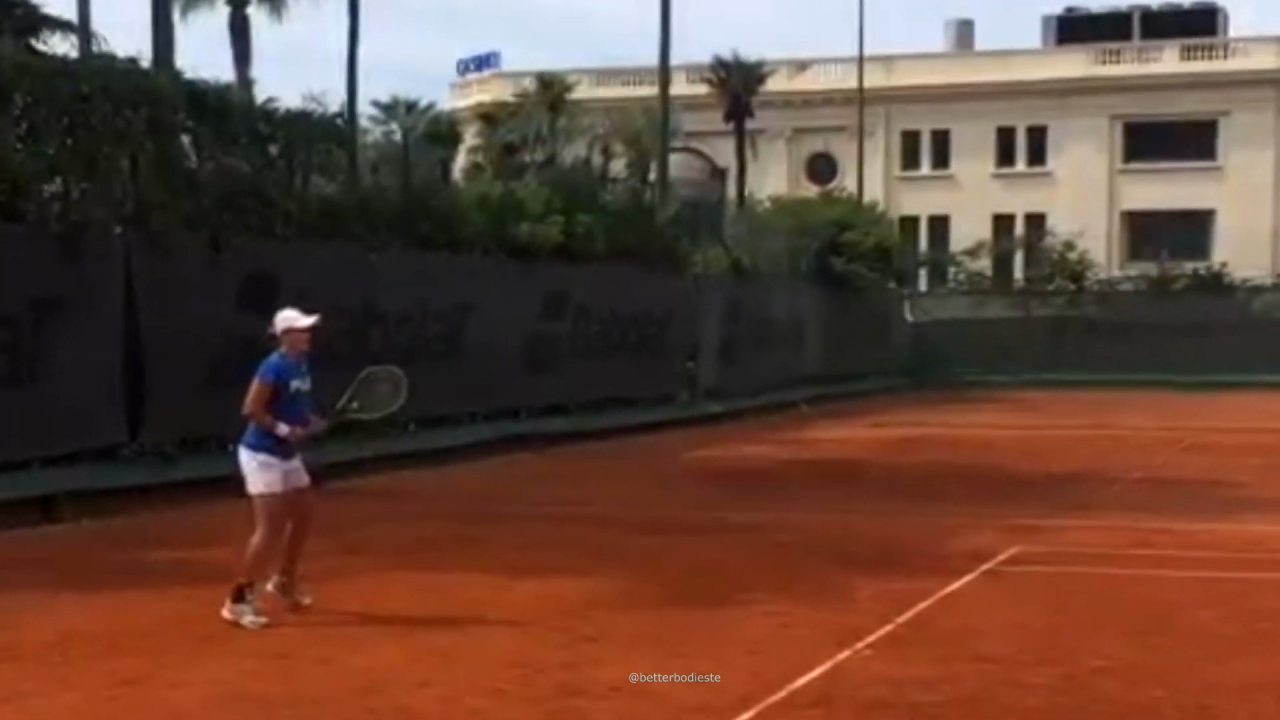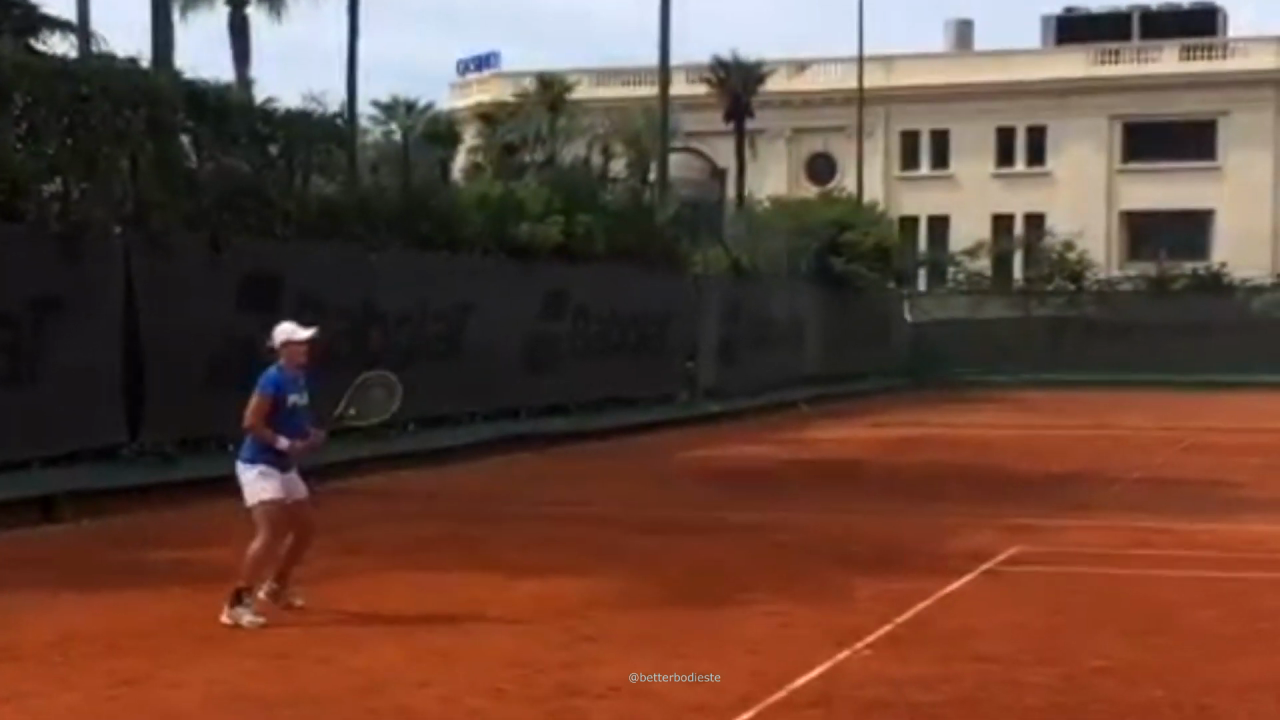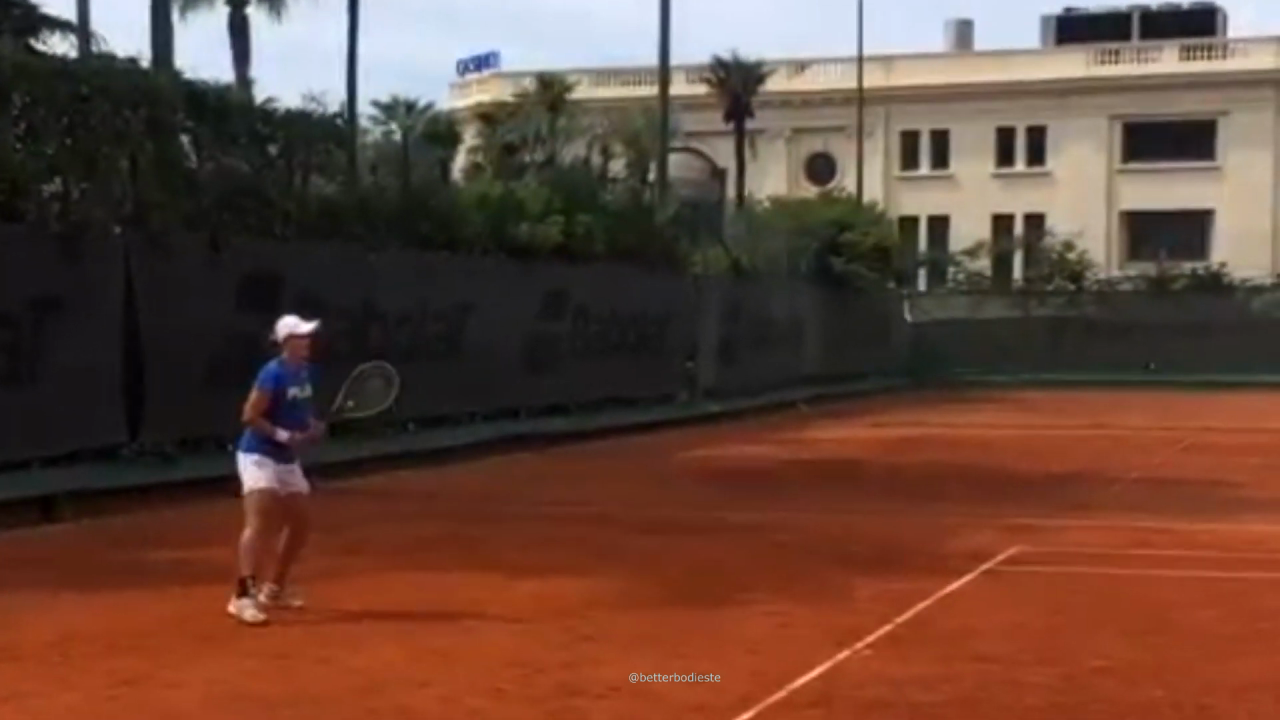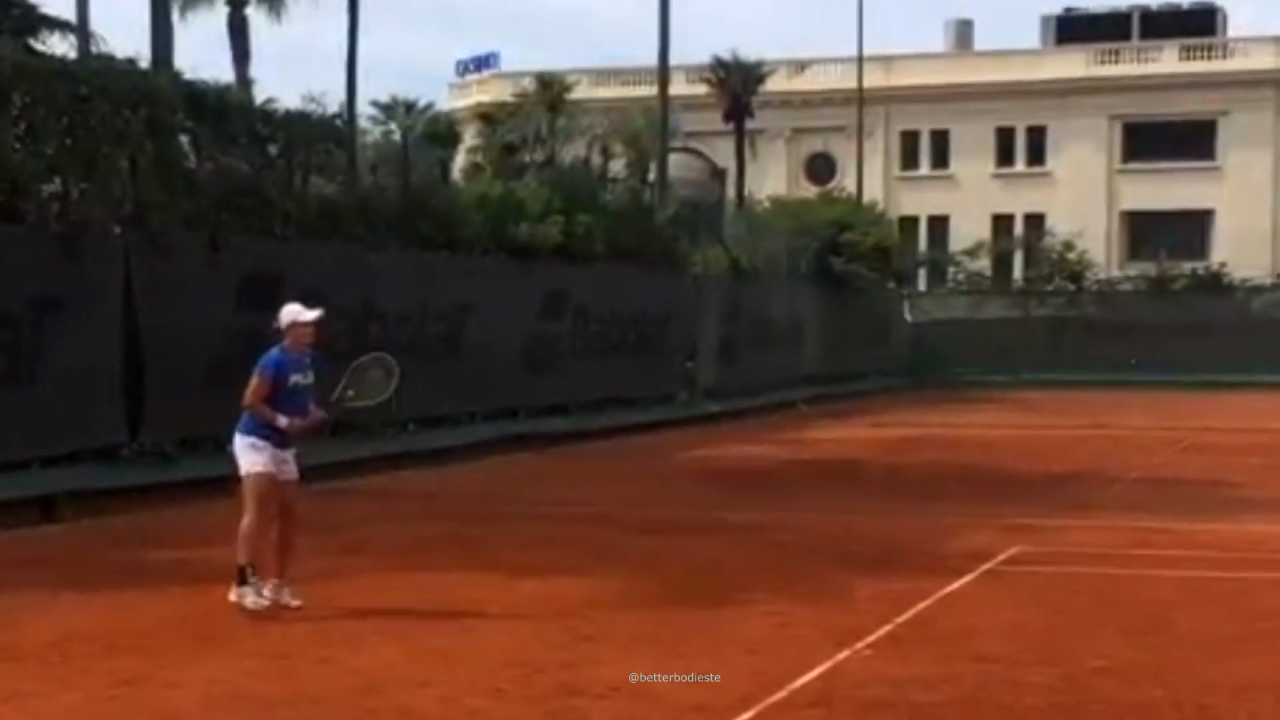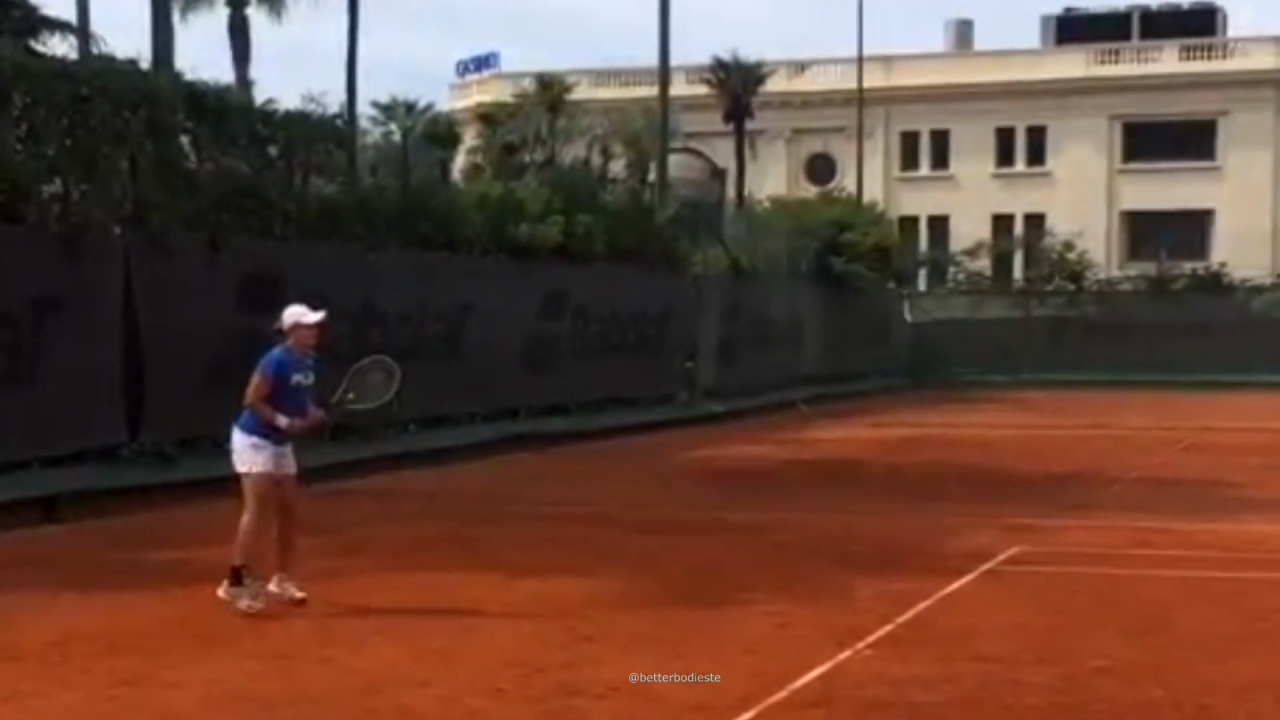
dt=0.1s
person 1, frame 1
left shoulder: (302, 365)
right shoulder: (274, 367)
right elbow: (251, 409)
left wrist: (310, 420)
right wrist: (285, 431)
left hip: (287, 456)
right hip: (261, 454)
left knee: (303, 520)
right knee: (269, 530)
left ankle: (285, 582)
right ankle: (238, 600)
person 1, frame 2
left shoulder: (300, 378)
right shoulder: (272, 380)
right elbow: (250, 423)
left wrist: (309, 433)
right wrist: (285, 443)
left hip: (285, 467)
right hip: (259, 466)
left knee: (304, 530)
right knee: (270, 535)
left ankle: (276, 587)
right ankle: (238, 603)
person 1, frame 3
left shoulder: (304, 371)
right shoulder: (272, 373)
right elbow: (249, 416)
left wrist: (311, 425)
right wrist: (284, 436)
left hip: (287, 460)
right hip: (258, 456)
left knee: (300, 525)
right knee: (260, 524)
left ankle: (276, 587)
right ankle: (243, 595)
person 1, frame 4
left shoulder: (307, 359)
right shoulder: (274, 360)
right elbow: (250, 402)
left wrist: (311, 412)
right wrist: (284, 422)
left hip: (283, 445)
right hip: (255, 440)
left knee: (287, 515)
right knee: (257, 510)
left ankle: (276, 585)
right ankle: (244, 583)
person 1, frame 5
left shoulder: (308, 359)
right shoulder: (276, 360)
right elbow: (251, 400)
left wrist: (311, 412)
right wrist: (286, 422)
left hip: (280, 444)
right hip: (254, 439)
left knee: (287, 512)
right knee: (258, 511)
left ankle: (281, 581)
right ankle: (235, 582)
